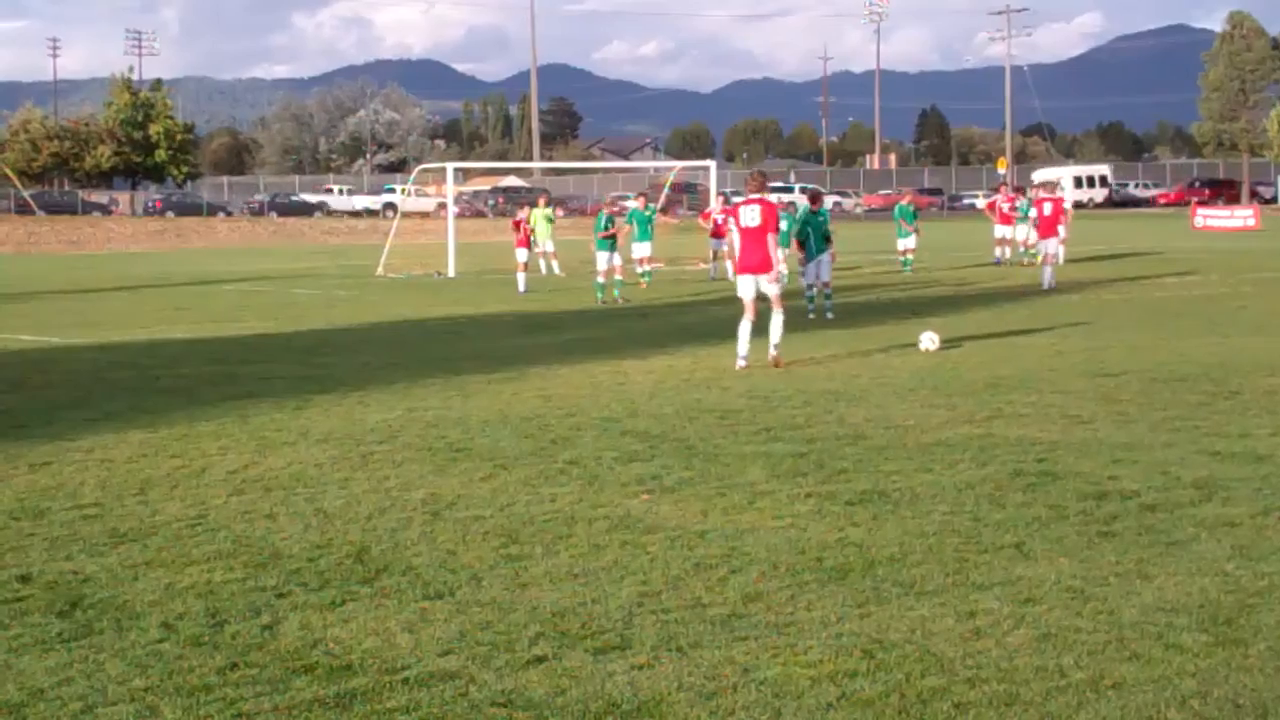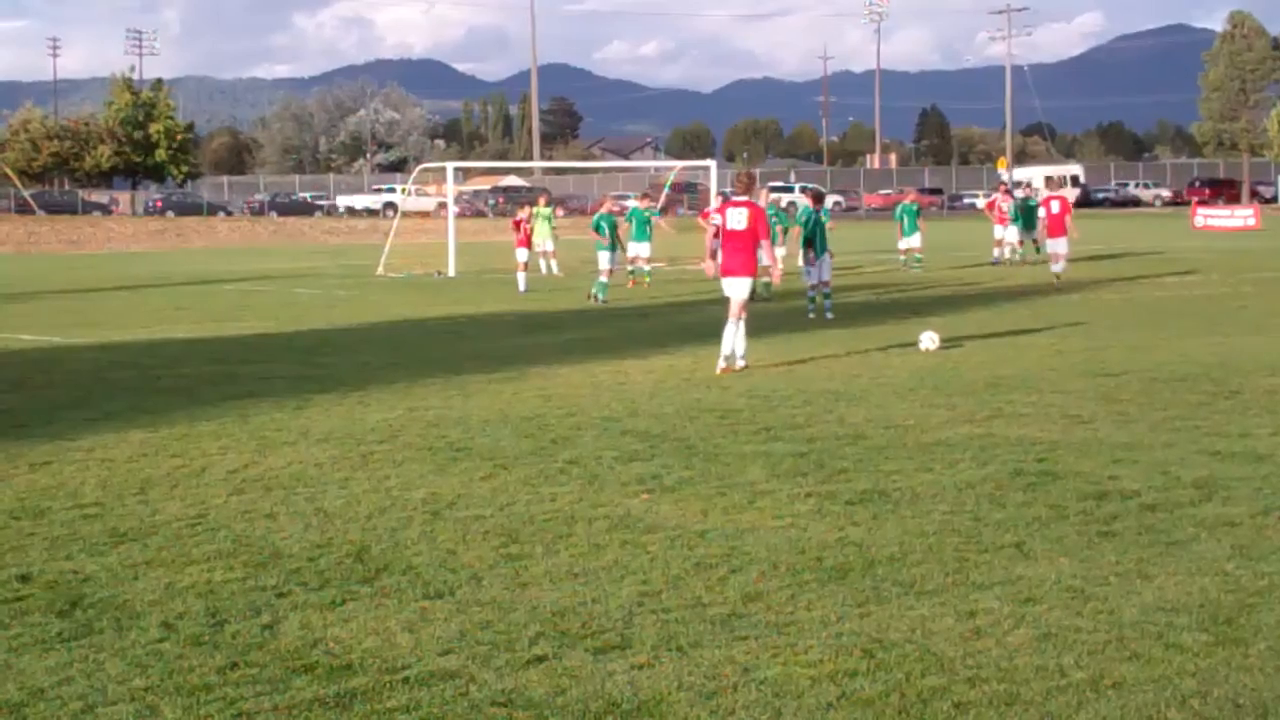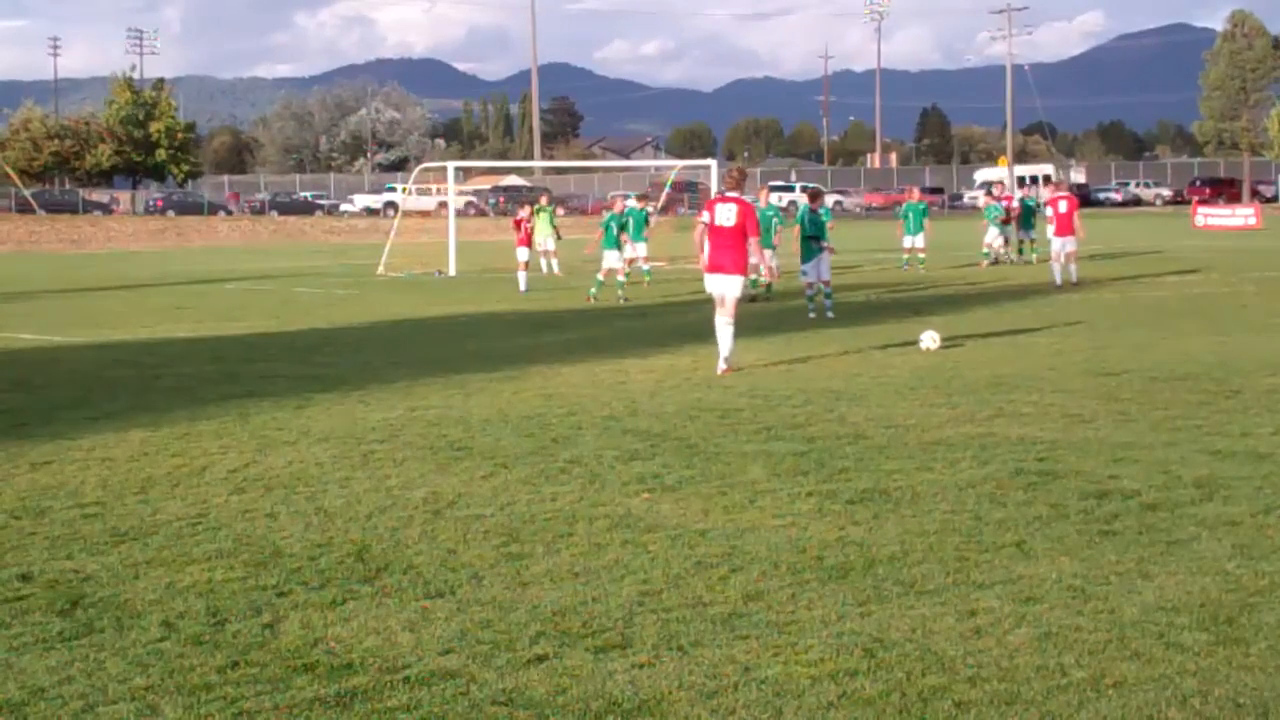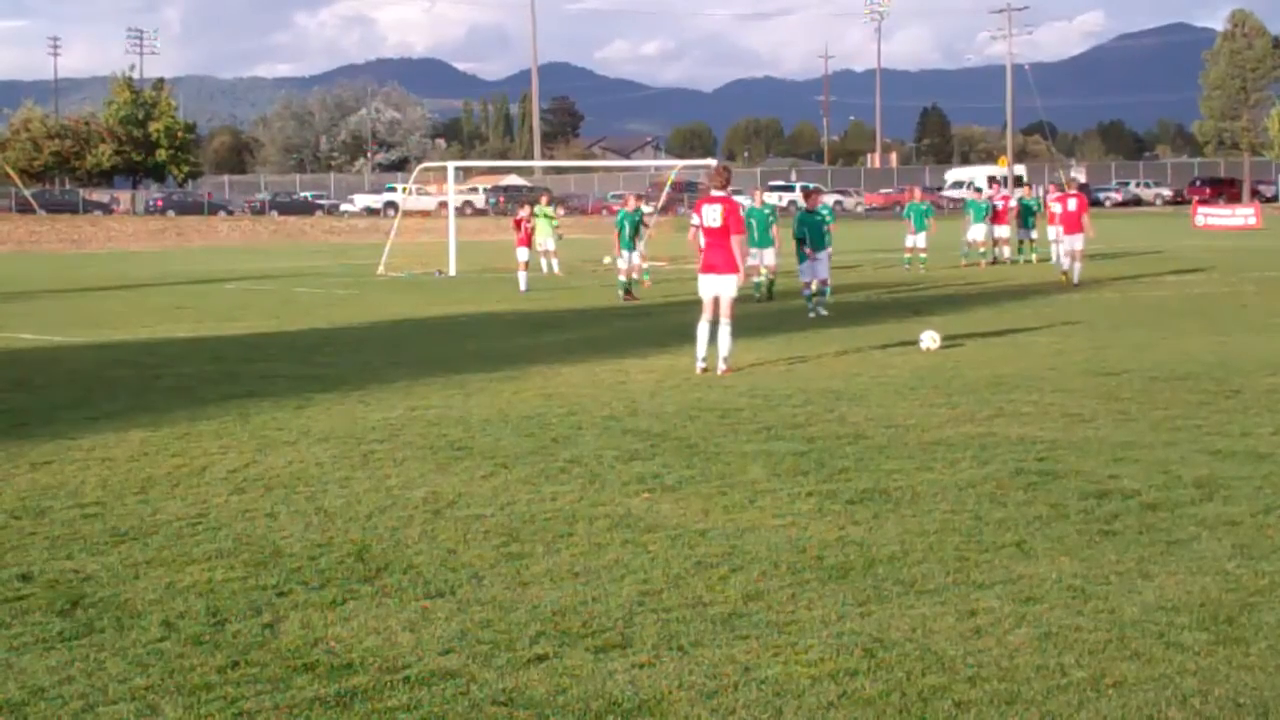
dt=0.3s
person 1, frame 1
left shoulder: (737, 208)
right shoulder: (769, 207)
left elbow: (731, 239)
right elbow: (771, 237)
right wrist: (775, 266)
left hip: (744, 267)
right hip: (764, 266)
left knee: (748, 314)
right knee: (777, 308)
left ankle: (741, 358)
right ankle: (774, 348)
person 1, frame 2
left shoulder: (723, 208)
right shoulder: (757, 210)
left elbow: (710, 234)
right elbow: (765, 243)
left wrist: (708, 258)
right wrist: (774, 268)
left hip: (726, 268)
right hip: (745, 269)
left knee: (739, 315)
right knee: (734, 316)
left ankle: (740, 359)
right ankle: (723, 360)
person 1, frame 3
left shoulder: (712, 204)
right shoulder: (747, 208)
left elbow: (698, 233)
right elbow: (754, 242)
left wrist: (701, 254)
right wrist: (764, 266)
left hip: (713, 265)
right hip: (735, 266)
left knee: (719, 309)
right knee: (729, 315)
left ankle: (722, 355)
right ankle: (723, 363)
person 1, frame 4
left shoulder: (700, 204)
right shoulder: (733, 206)
left elbow: (692, 236)
right elbow: (735, 240)
right wrist: (742, 268)
left hip: (707, 266)
right hip: (728, 267)
left knee: (706, 314)
right knee: (725, 316)
left ankle: (700, 362)
right ankle: (723, 364)
